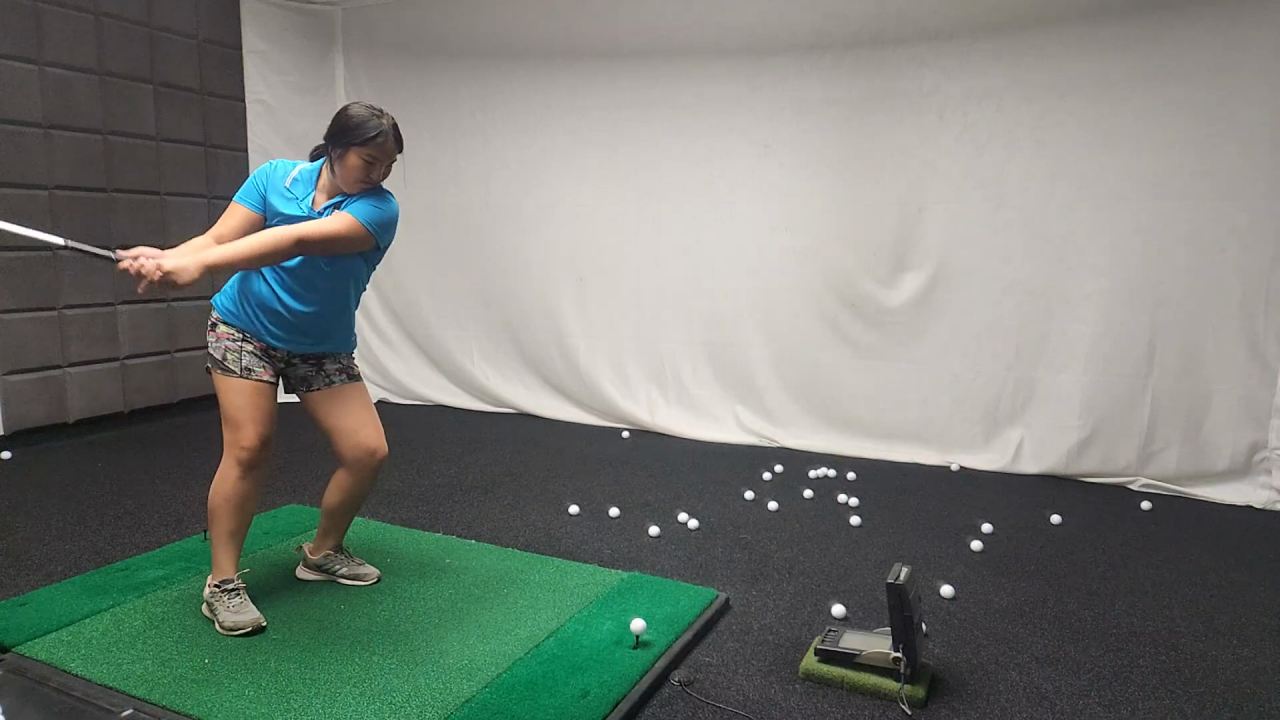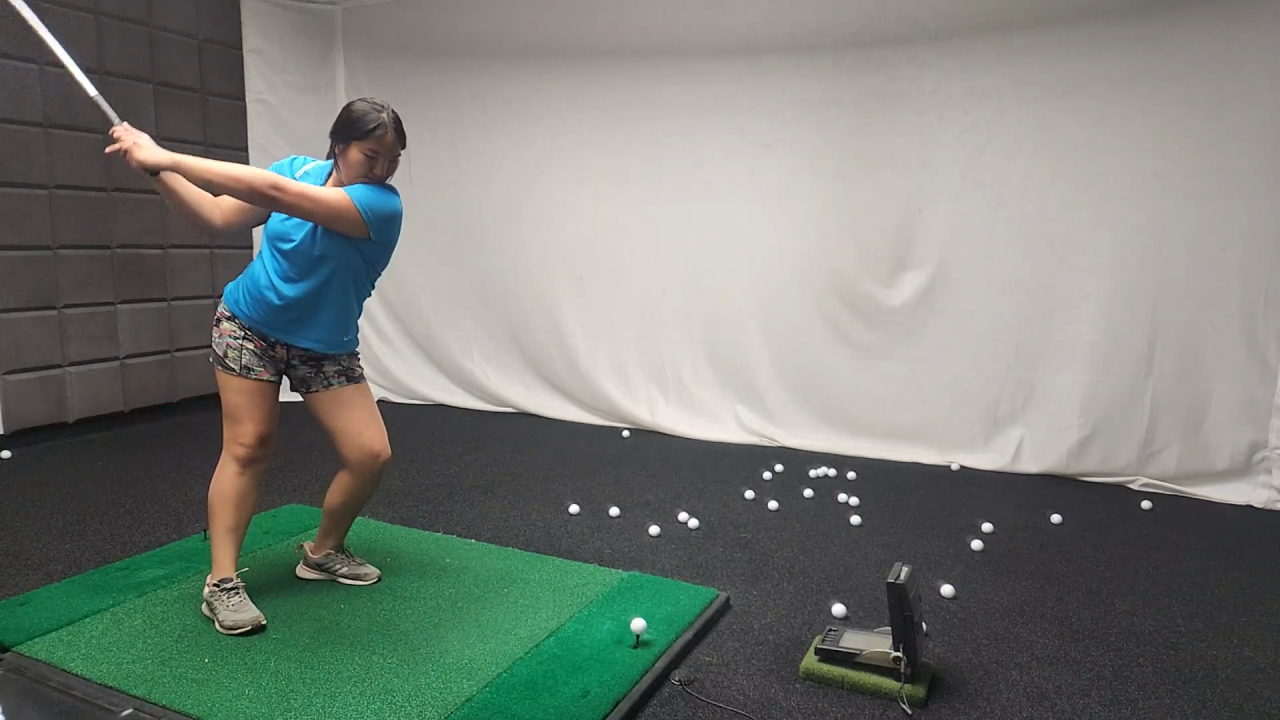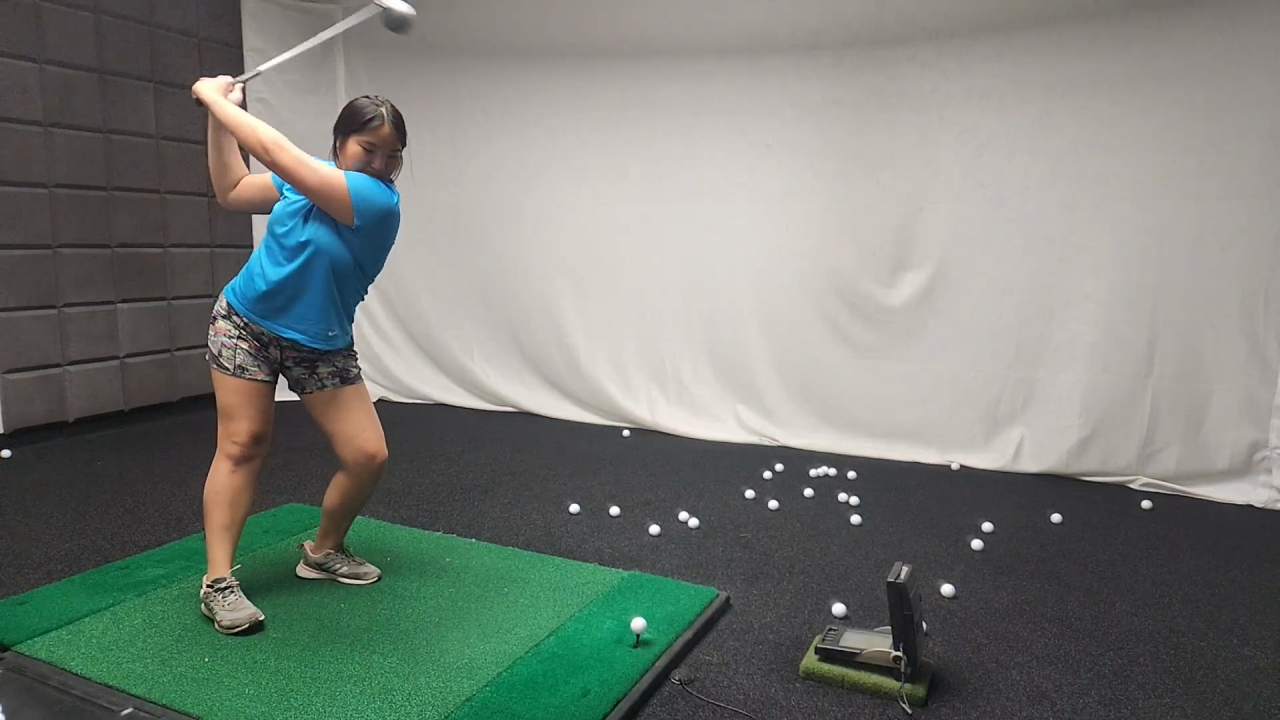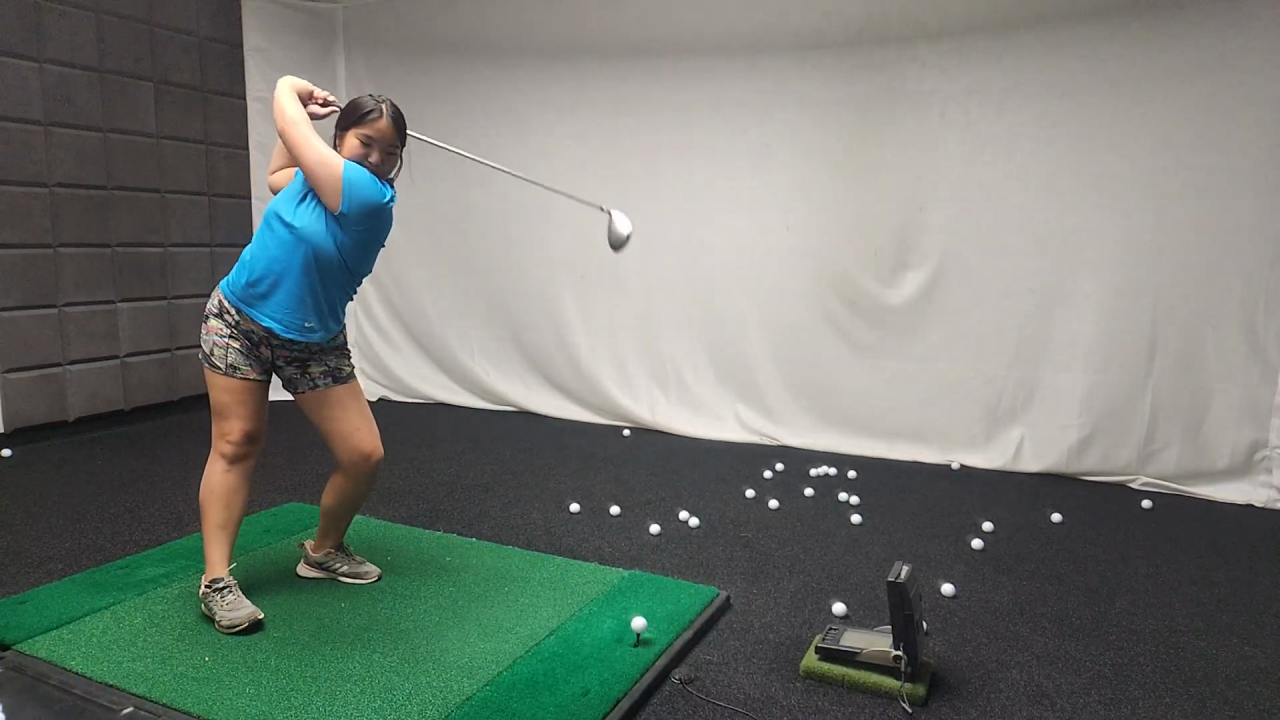
dt=1s
person 1, frame 1
left shoulder: (380, 209)
right shoulder: (275, 176)
left elbow: (298, 240)
right elbow: (217, 239)
left wrist: (198, 266)
right wrist: (164, 256)
left hip: (323, 347)
right hip: (246, 328)
left knee: (368, 451)
right knee: (248, 448)
left ankle: (322, 552)
right ankle: (222, 583)
person 1, frame 2
left shoulder: (383, 206)
right shoulder: (298, 168)
left elbow: (272, 191)
right elbow: (217, 216)
left wrist: (166, 157)
right wrist: (157, 169)
left hip: (326, 346)
right hip: (248, 325)
left knee: (371, 454)
right knee: (248, 446)
left ankle: (323, 552)
right ankle: (221, 582)
person 1, frame 3
left shoulder: (380, 203)
right shoulder: (307, 175)
left elbow: (273, 150)
right elbow: (231, 191)
left wrist: (213, 97)
right wrist: (218, 112)
left hip: (322, 345)
right hip: (245, 322)
left knee: (368, 455)
right knee: (242, 445)
left ankle: (323, 551)
right ankle: (218, 581)
person 1, frame 4
left shoulder: (371, 198)
right shoulder: (316, 177)
left elbow: (288, 119)
right elbow: (278, 176)
left wrist: (290, 90)
right wrist: (310, 107)
left hip: (313, 342)
right hip: (238, 319)
left knee: (364, 455)
right knee: (236, 443)
left ankle: (323, 551)
right ankle: (216, 580)
